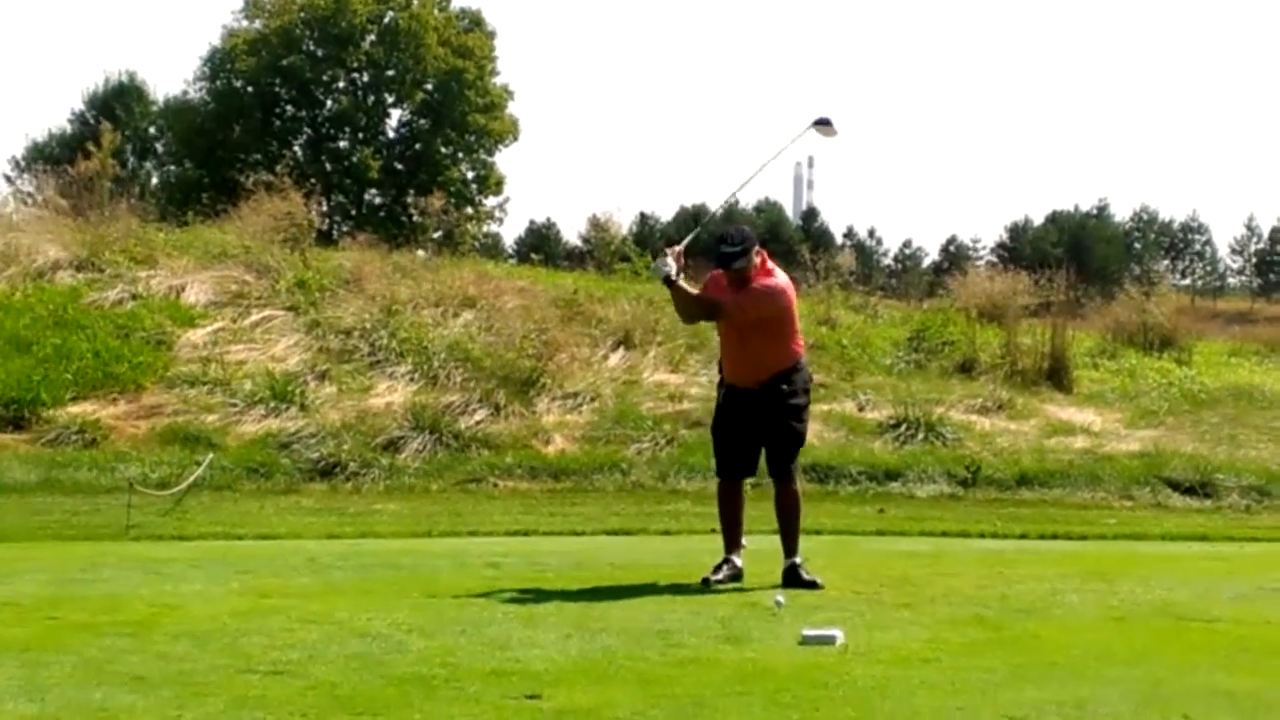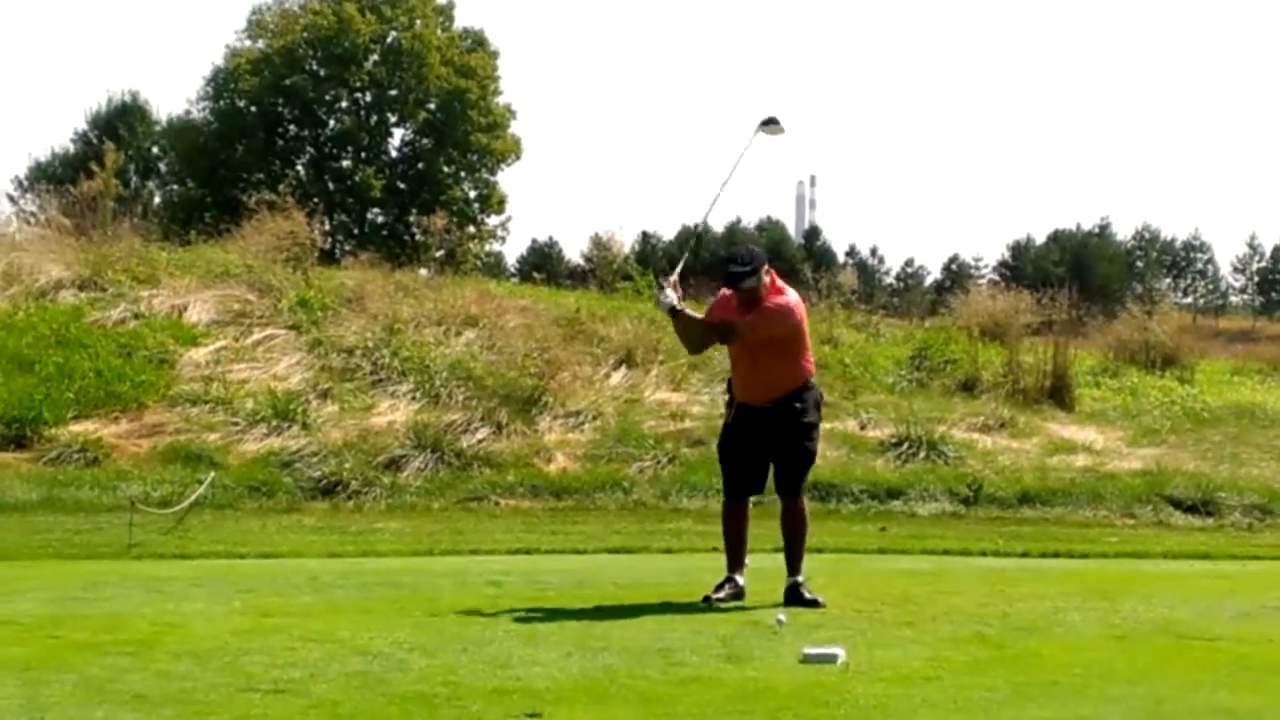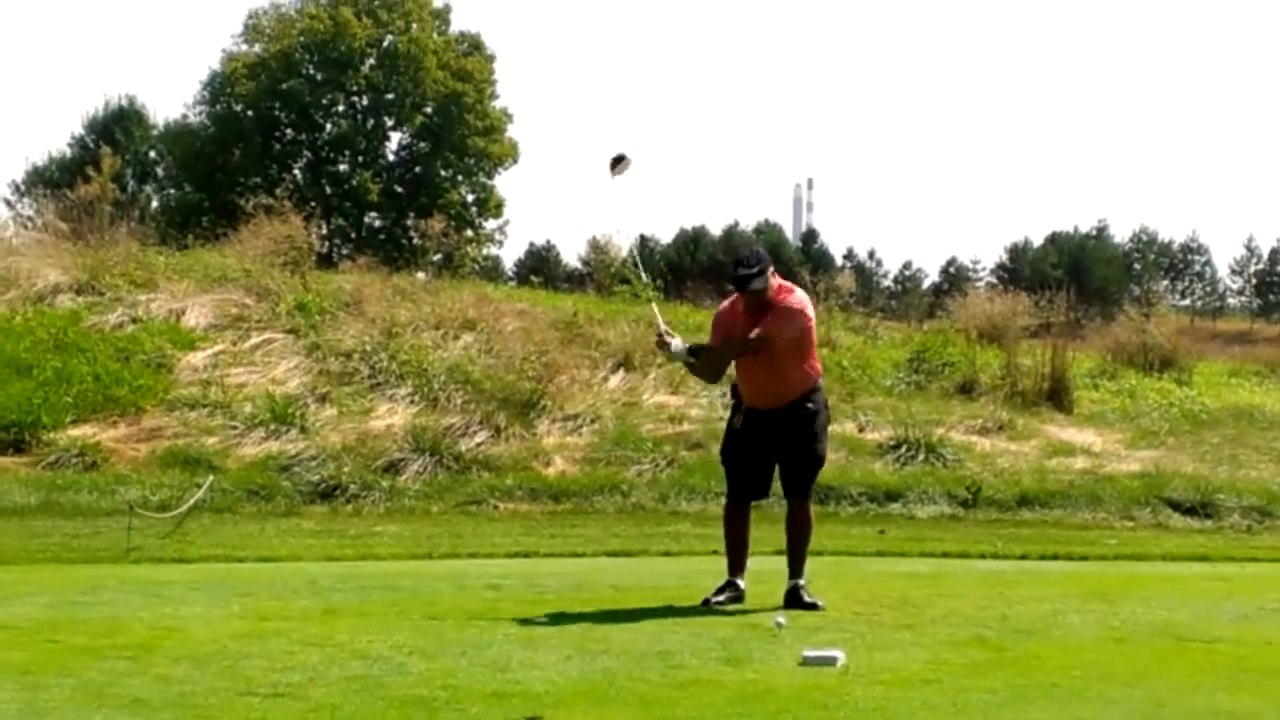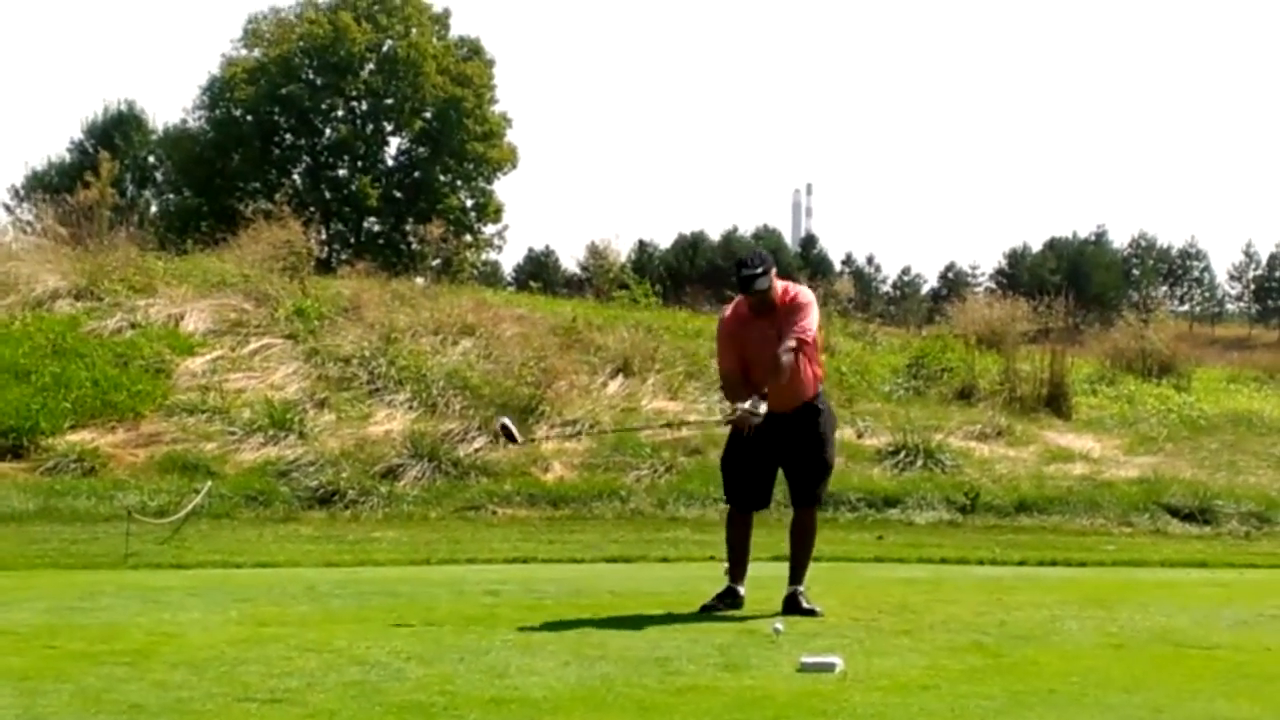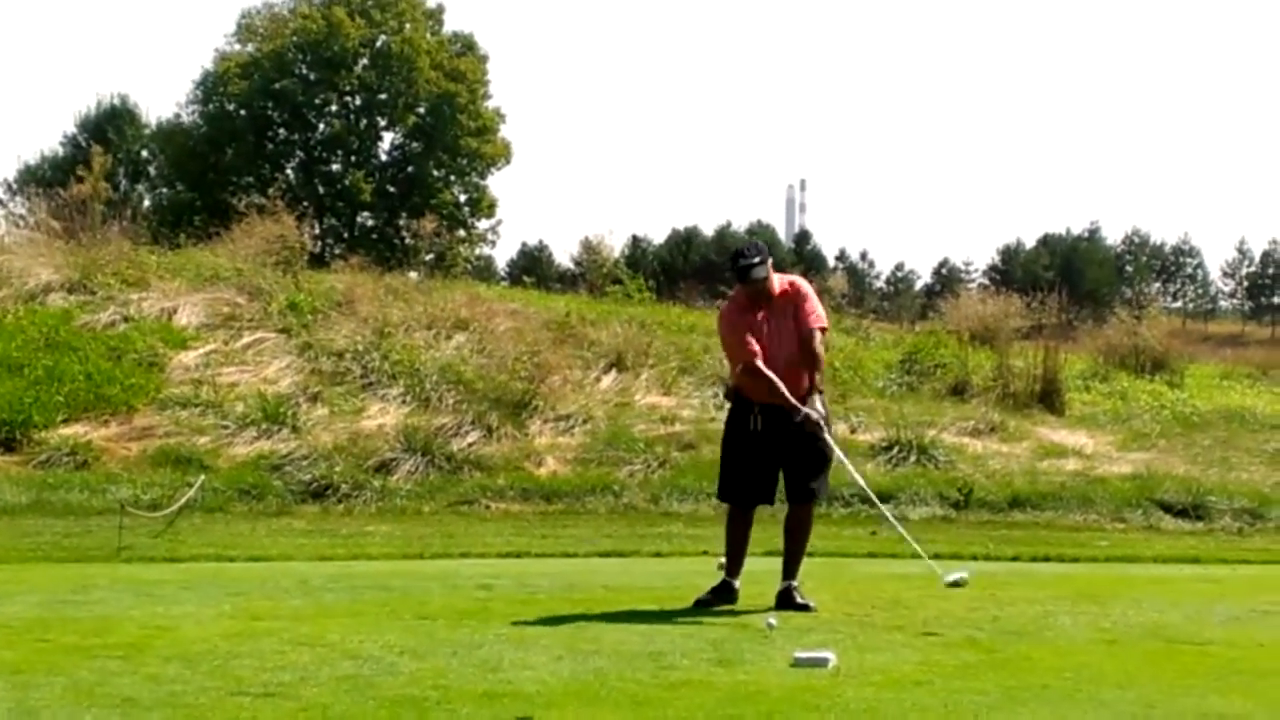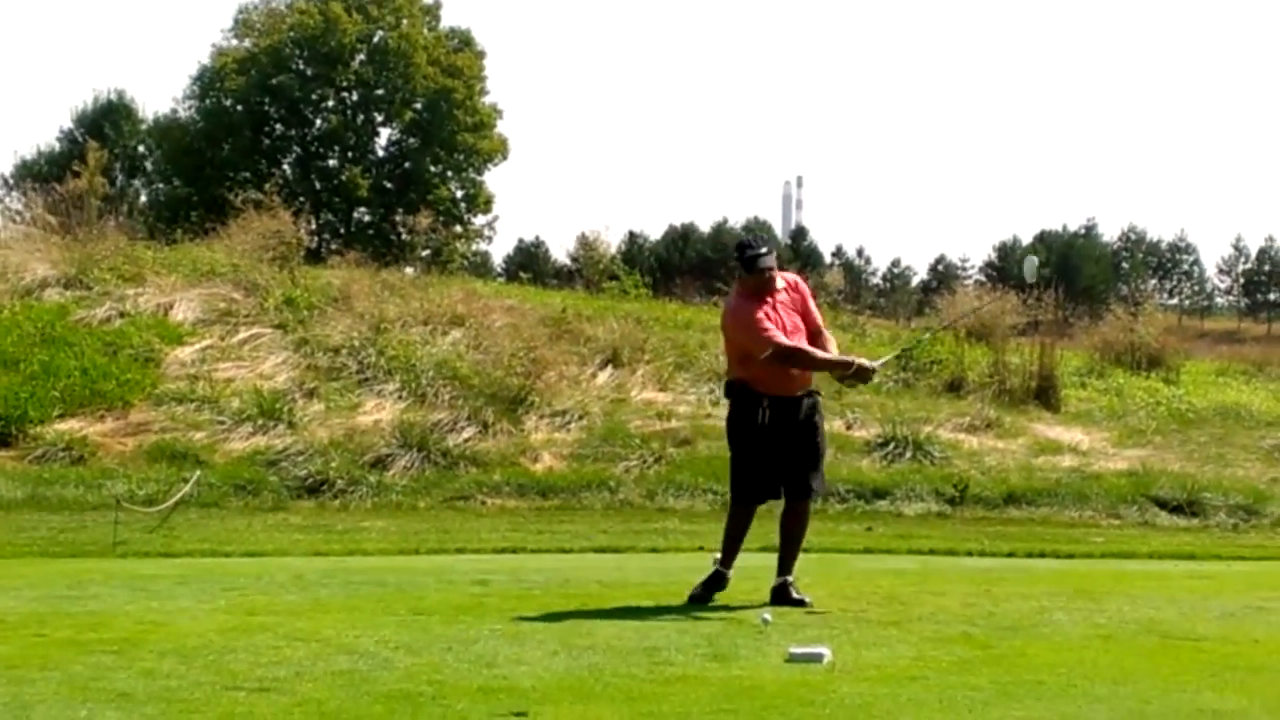
dt=0.1s
person 1, frame 1
left shoulder: (775, 287)
right shoulder: (719, 280)
left elbow: (709, 311)
right elbow: (691, 313)
left wrist: (673, 280)
right wrist: (675, 278)
left hip: (783, 387)
right hip: (736, 388)
left knee: (784, 474)
right knee: (729, 474)
left ankle: (792, 563)
right ankle: (732, 559)
person 1, frame 2
left shoulder: (785, 306)
right shoulder: (726, 301)
left elbow: (723, 333)
right elbow: (696, 344)
left wrist: (675, 308)
right wrist: (676, 308)
left hip: (792, 405)
right hip: (745, 406)
left knee: (792, 492)
right knee: (735, 493)
left ankle: (795, 582)
right ankle: (734, 578)
person 1, frame 3
left shoulder: (795, 305)
right shoulder: (728, 313)
left elbow: (748, 349)
right elbow: (711, 372)
left wrist: (686, 349)
right wrist: (684, 353)
left hip: (802, 408)
right hip: (751, 412)
left knee: (799, 497)
right knee: (739, 498)
left ankle: (796, 584)
right ankle: (734, 581)
person 1, frame 4
left shoulder: (801, 300)
right shoulder: (731, 319)
left elbow: (786, 355)
right elbow: (732, 381)
left wrist: (761, 399)
right wrist: (746, 407)
left hip: (806, 413)
right hip: (758, 419)
left knee: (807, 504)
right knee: (741, 502)
left ankle: (795, 591)
right ankle: (735, 587)
person 1, frame 5
left shoulder: (797, 290)
right shoulder: (733, 314)
left elbow: (814, 345)
right elbow: (755, 369)
left wrist: (814, 396)
right wrist: (795, 405)
left hip: (806, 407)
right hip: (753, 411)
left knee: (803, 500)
right knee: (742, 499)
left ankle: (789, 586)
right ankle: (730, 581)
person 1, frame 6
left shoulder: (793, 285)
right shoulder: (739, 308)
left elbow: (819, 334)
right elbow: (787, 353)
left wrist: (844, 367)
right wrist: (846, 365)
left hip: (800, 402)
right hip: (756, 406)
left knee: (800, 496)
right knee: (749, 494)
left ankle: (784, 581)
right ankle: (722, 572)
